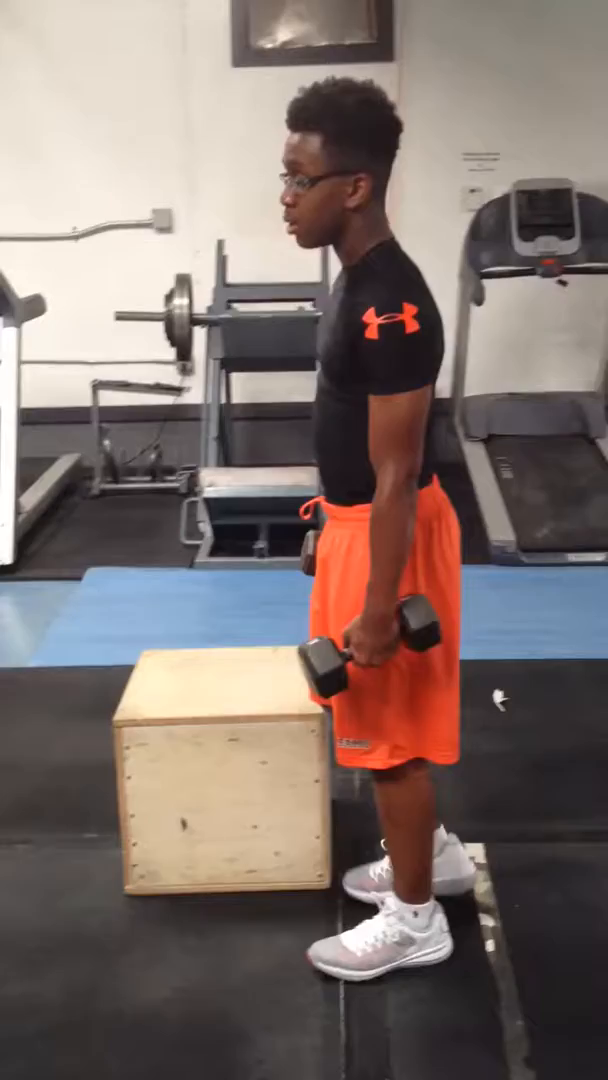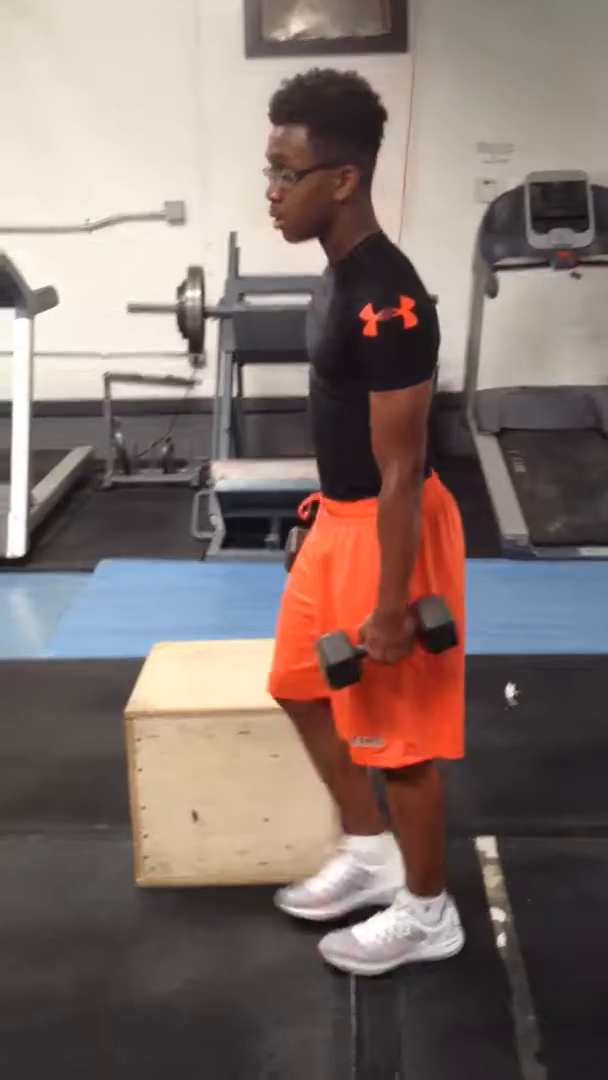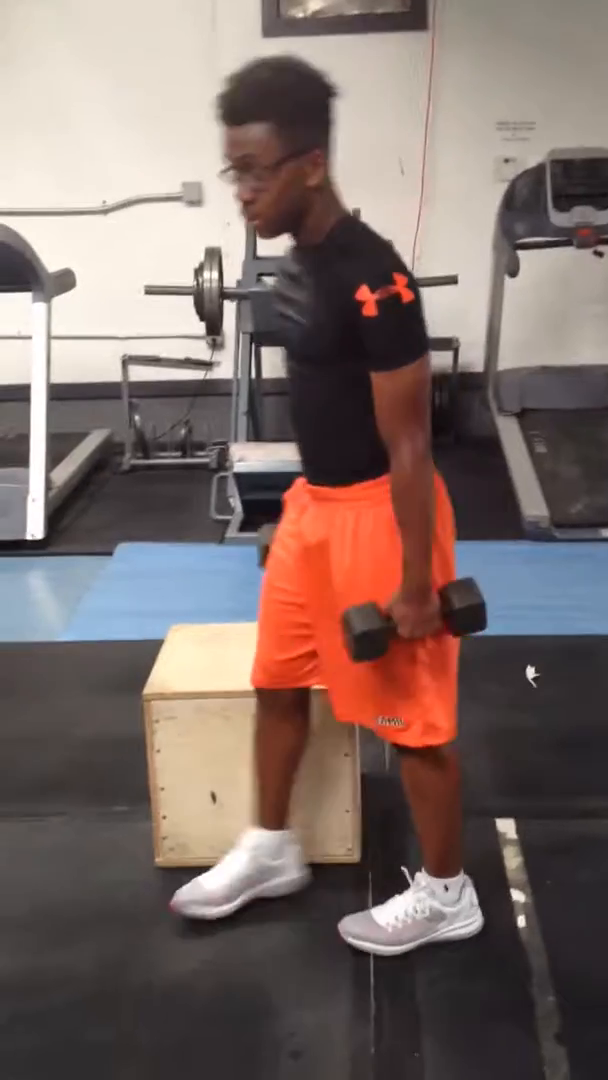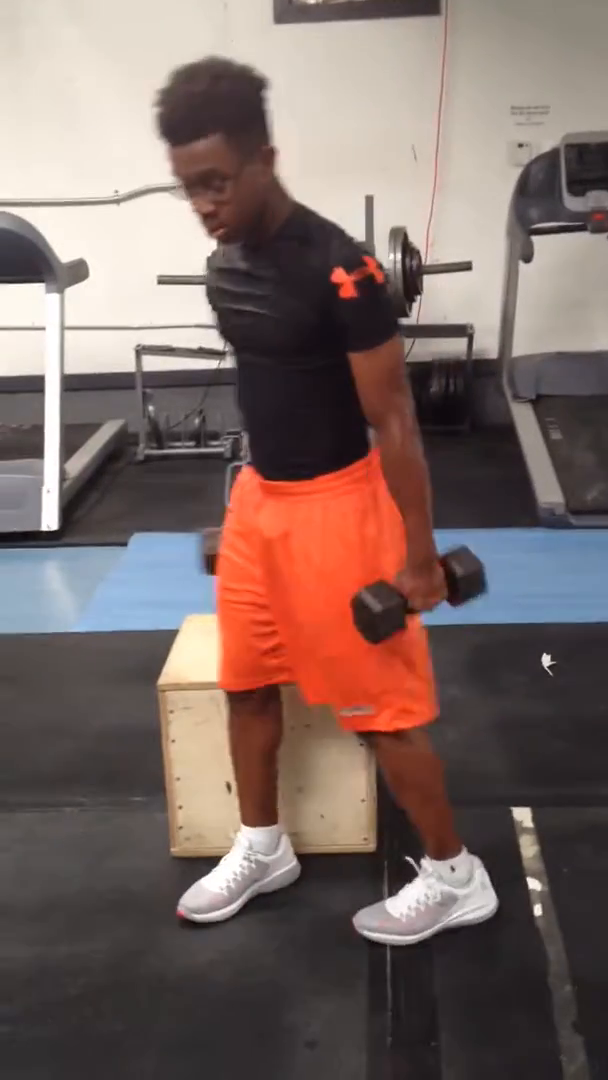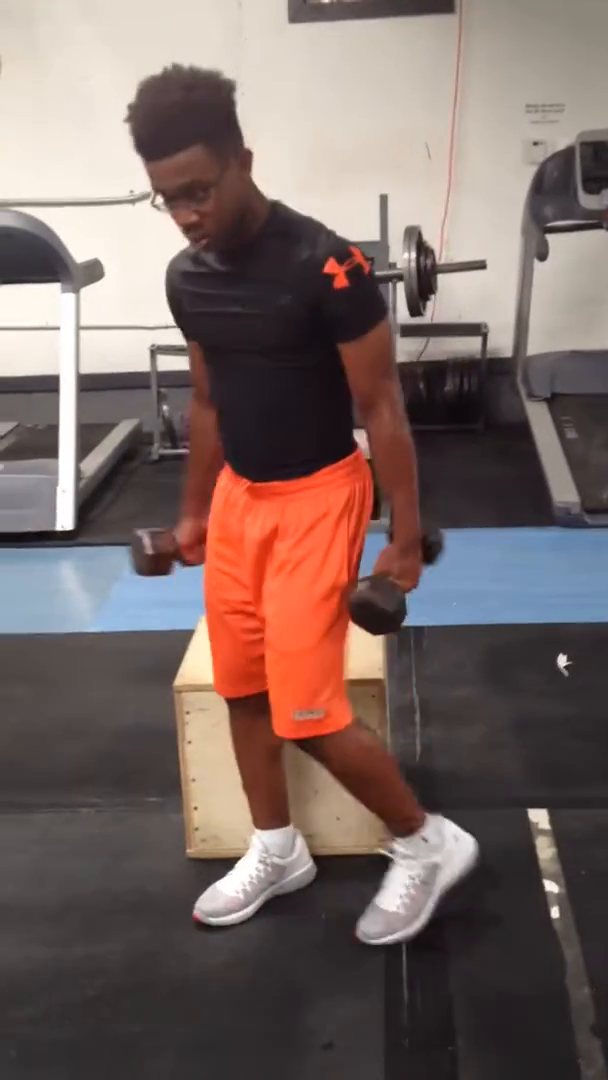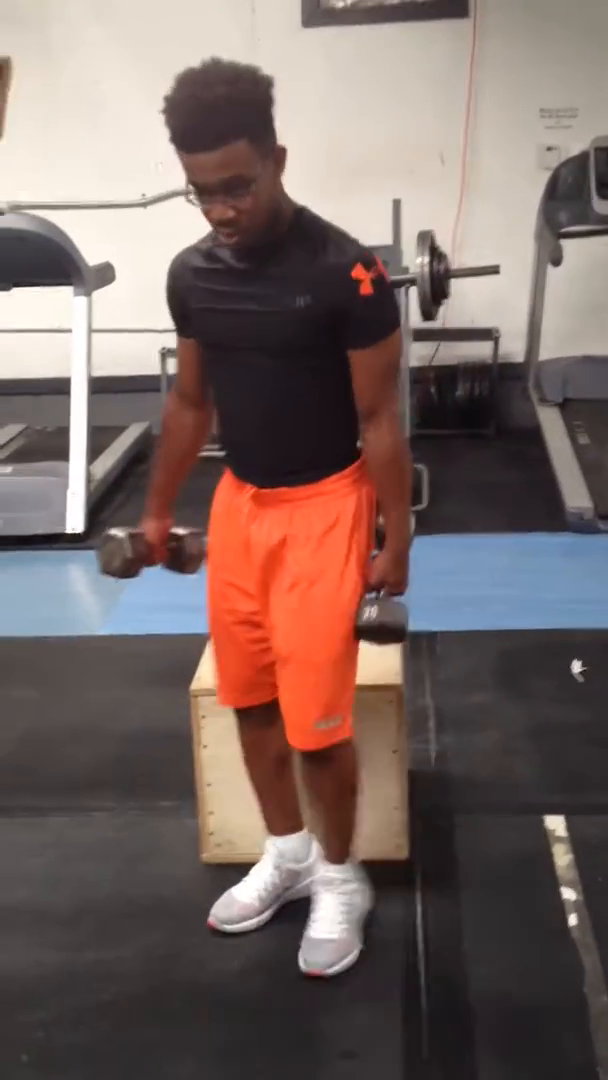
dt=0.2s
person 1, frame 1
left shoulder: (391, 309)
right shoulder: (355, 277)
left elbow: (399, 475)
left wrist: (379, 610)
left hip: (388, 535)
right hip: (351, 522)
left knee: (385, 735)
right knee: (364, 716)
left ankle: (416, 917)
right ankle: (433, 852)
person 1, frame 2
left shoulder: (386, 303)
right shoulder: (341, 271)
left elbow: (403, 472)
left wrist: (391, 609)
left hip: (389, 532)
right hip: (340, 519)
left knee: (397, 734)
right knee: (299, 686)
left ankle: (426, 913)
right ankle: (374, 850)
person 1, frame 3
left shoulder: (374, 282)
right shoulder: (296, 261)
left elbow: (409, 445)
left wrist: (417, 584)
left hip: (375, 515)
right hip: (313, 504)
left knee: (407, 716)
right knee: (278, 684)
left ankle: (446, 894)
right ankle: (268, 851)
person 1, frame 4
left shoulder: (339, 270)
right shoulder: (226, 268)
left elbow: (393, 422)
left wrist: (418, 554)
left hip: (336, 506)
right hip: (257, 499)
left knee: (379, 705)
right knee: (247, 683)
left ankle: (454, 877)
right ankle: (261, 849)
person 1, frame 5
left shoulder: (325, 266)
right shoulder: (187, 276)
left elbow: (381, 411)
left wrist: (406, 535)
right wrist: (194, 509)
left hip: (318, 501)
right hip: (237, 499)
left knee: (306, 711)
right knee: (244, 688)
left ankle: (429, 843)
right ankle: (277, 851)
person 1, frame 6
left shoulder: (345, 271)
right shoulder: (192, 273)
left elbow: (380, 419)
left wrist: (397, 540)
right wrist: (158, 508)
left hip: (324, 510)
right hip: (237, 505)
left knee: (315, 719)
right knee: (251, 696)
left ankle: (340, 879)
right ankle: (287, 855)
